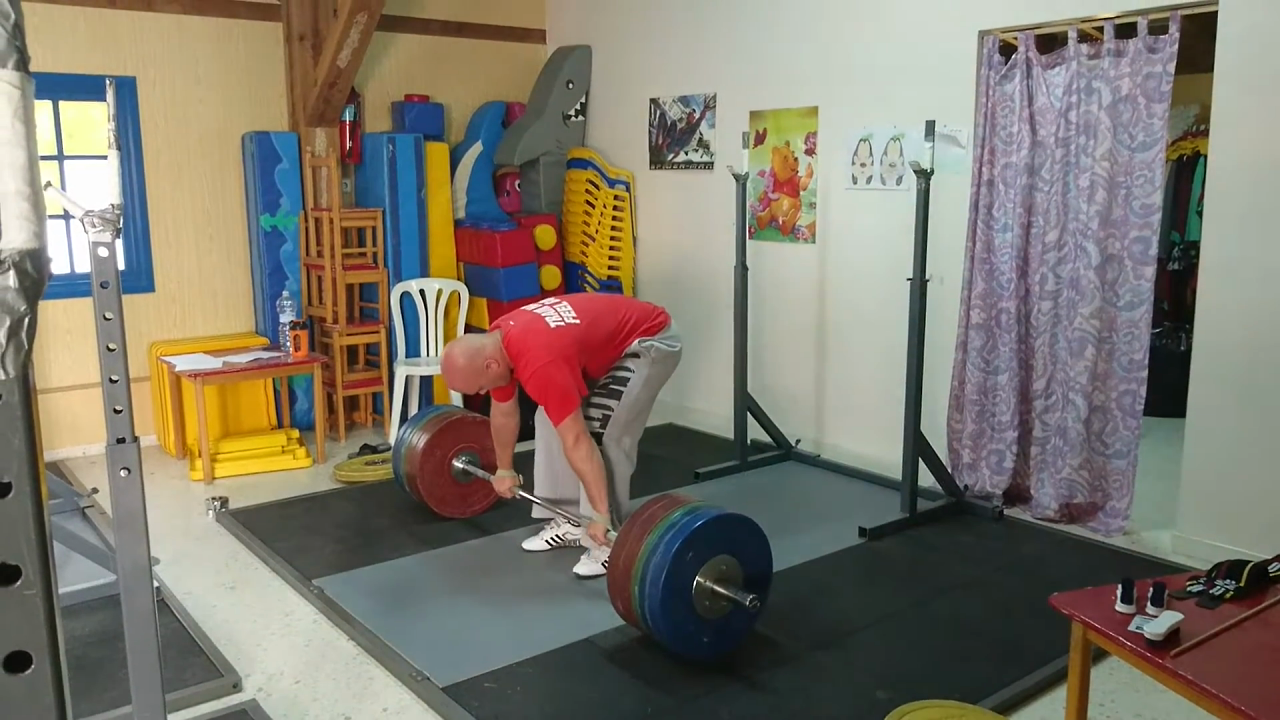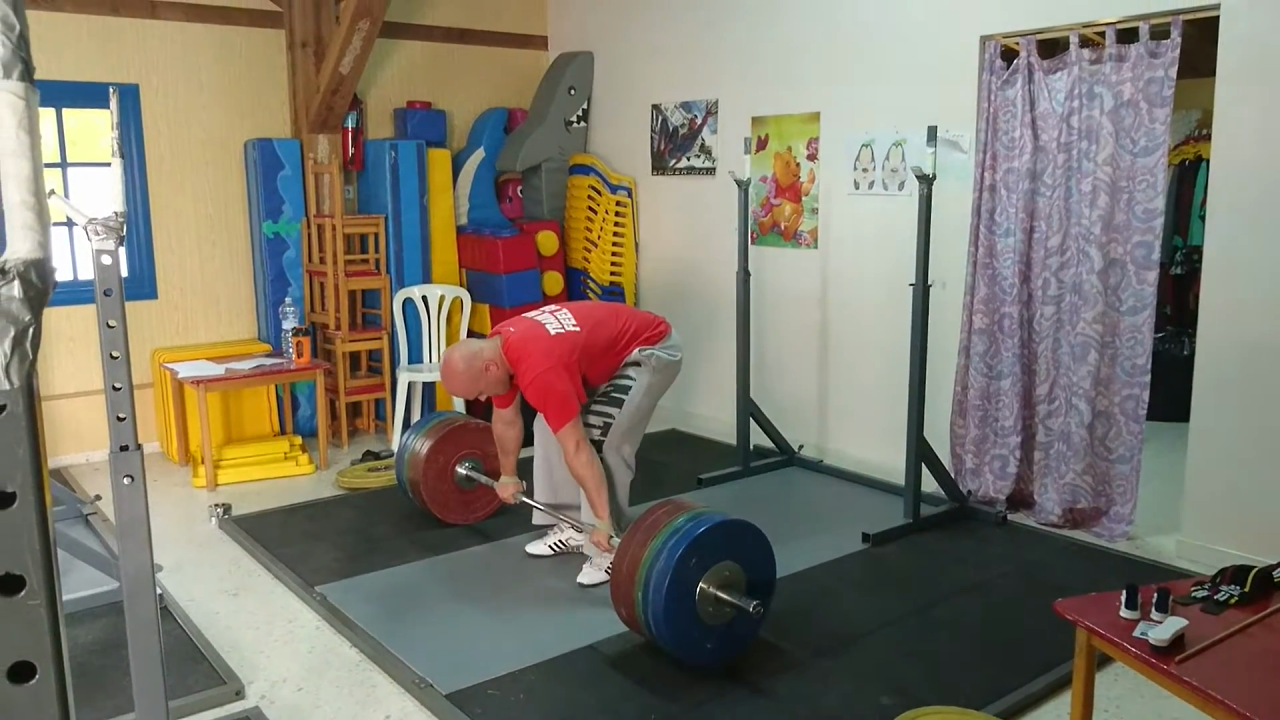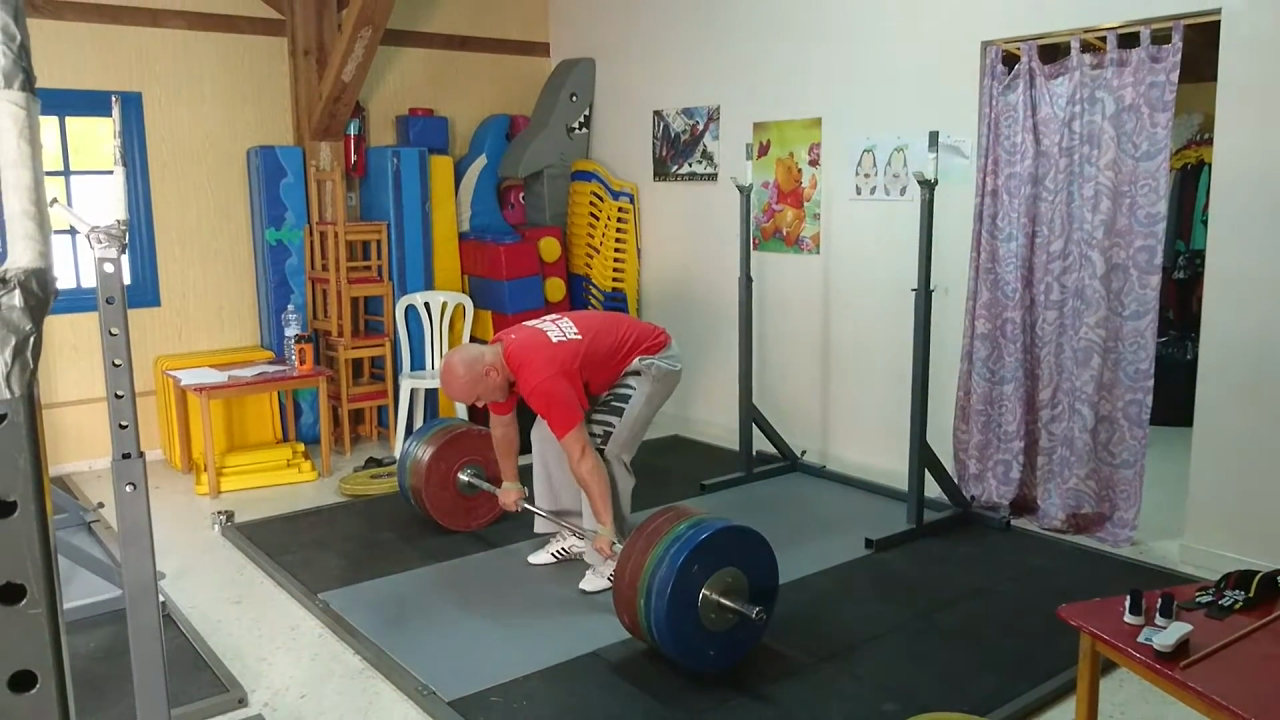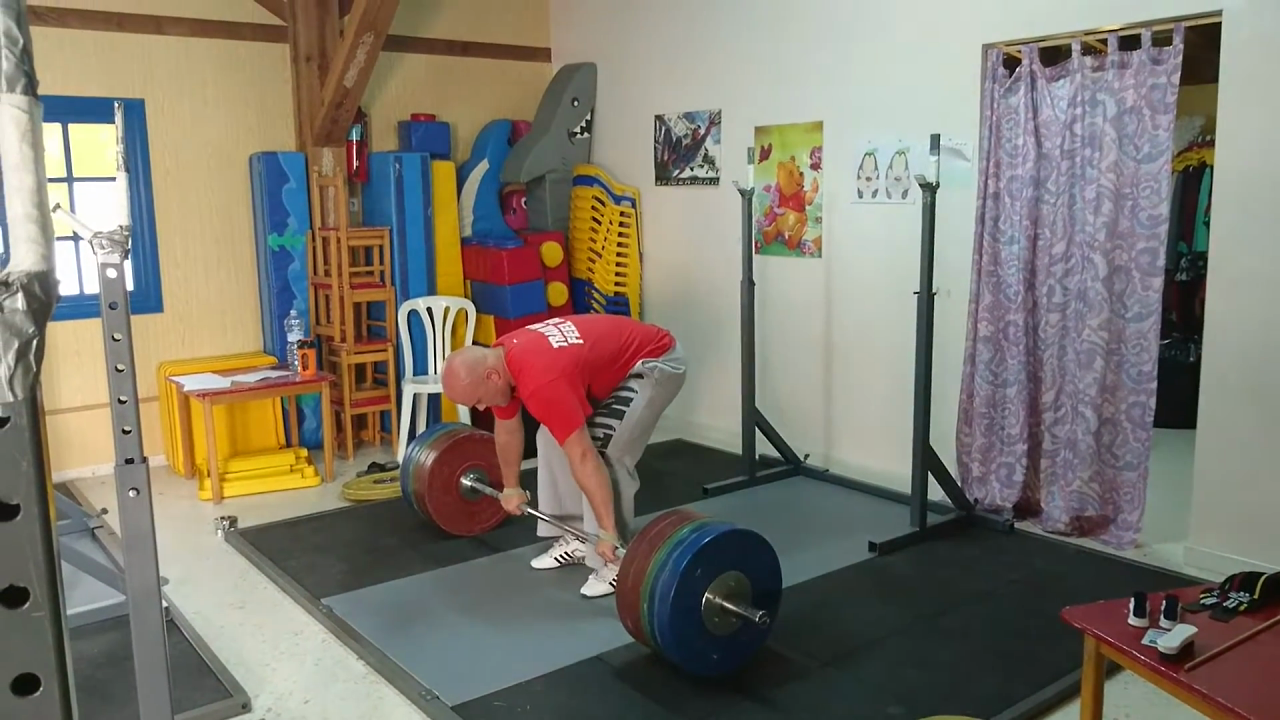
dt=0.4s
person 1, frame 1
left shoulder: (540, 365)
right shoulder: (494, 343)
left elbow: (577, 441)
right elbow: (504, 412)
left wrist: (600, 516)
right wrist: (504, 470)
left hip: (651, 341)
right hip: (608, 337)
left knee: (600, 432)
right knee: (552, 421)
left ankle: (609, 540)
right ankle: (569, 522)
person 1, frame 2
left shoulder: (539, 370)
right shoulder: (495, 349)
left elbow: (577, 448)
right elbow: (507, 420)
left wrist: (602, 521)
right wrist: (508, 476)
left hip: (652, 350)
right hip: (609, 346)
left knee: (600, 440)
right knee: (550, 427)
left ankle: (610, 548)
right ankle: (572, 526)
person 1, frame 3
left shoulder: (541, 378)
right shoulder: (495, 356)
left elbow: (582, 453)
right elbow: (503, 425)
left wrist: (606, 528)
right wrist: (510, 482)
left hip: (652, 360)
right hip: (609, 355)
left knee: (602, 447)
right knee: (547, 435)
left ankle: (613, 556)
right ankle: (575, 535)
person 1, frame 4
left shoulder: (542, 383)
right shoulder: (498, 360)
left elbow: (584, 458)
right elbow: (508, 430)
left wrist: (608, 533)
right wrist: (511, 488)
left hip: (656, 362)
right hip: (614, 358)
left knee: (604, 451)
right knee: (554, 438)
left ankle: (616, 560)
right ankle: (578, 539)
